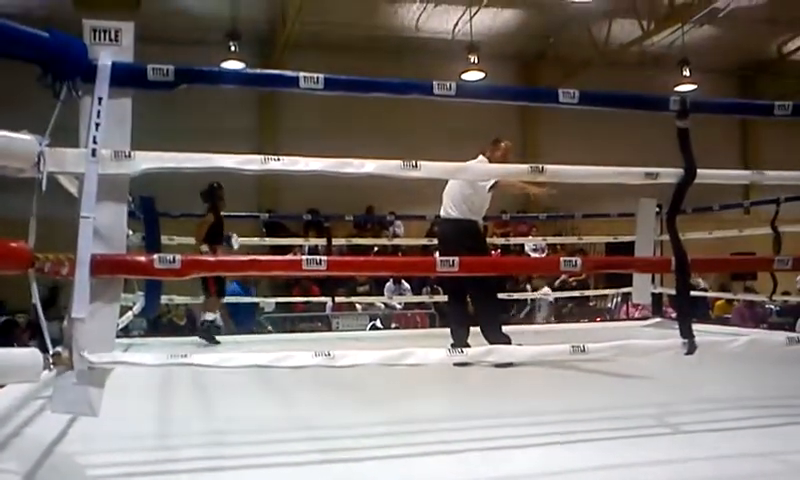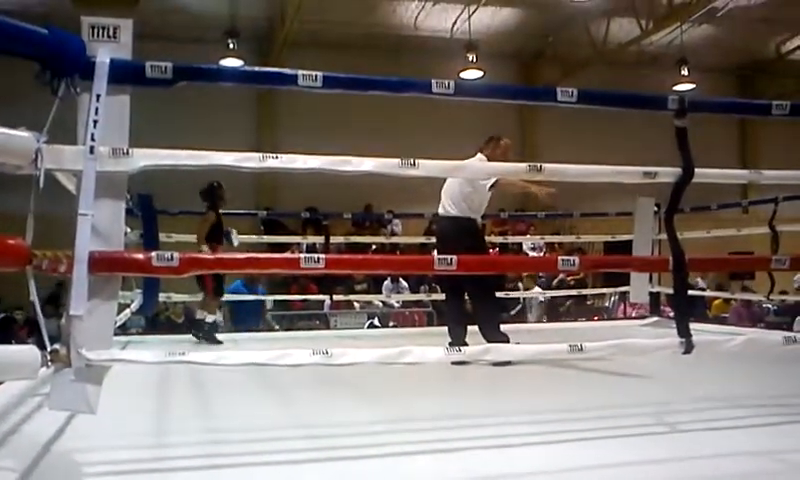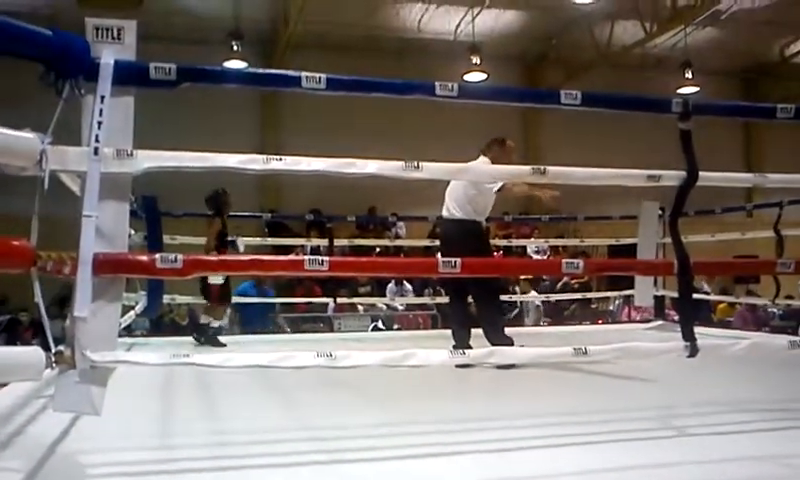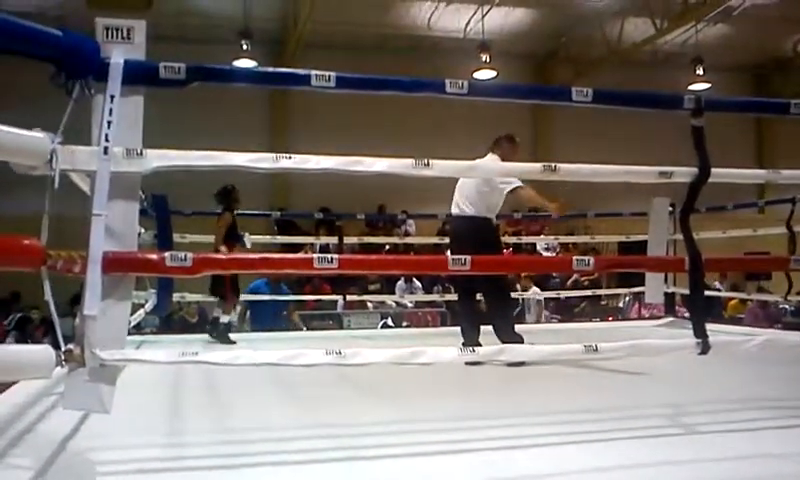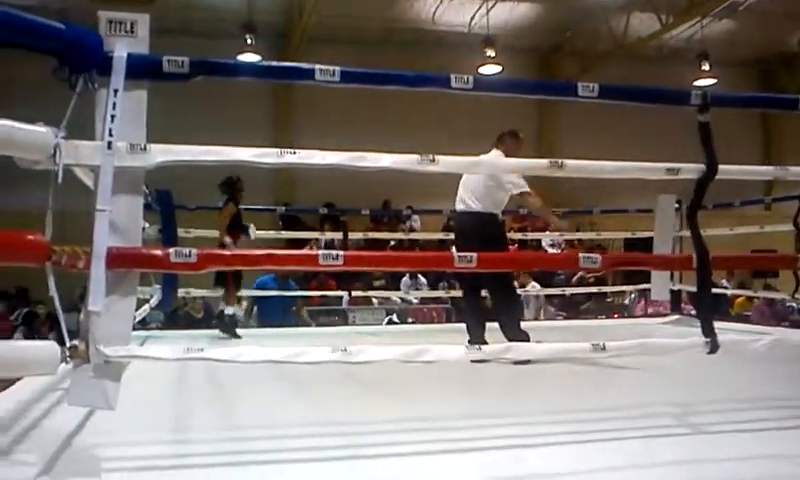
dt=0.1s
person 1, frame 1
right shoulder: (479, 167)
right elbow: (500, 183)
right wrist: (528, 188)
left hip: (448, 228)
right hip: (463, 229)
left knee: (455, 290)
right knee: (483, 288)
left ankle: (459, 344)
right ankle: (497, 342)
person 1, frame 2
left shoulder: (470, 166)
right shoulder: (479, 165)
right elbow: (501, 181)
right wrist: (530, 187)
left hip: (446, 226)
right hip: (462, 227)
left knee: (453, 288)
right knee: (481, 286)
left ankle: (457, 341)
right ankle: (495, 340)
person 1, frame 3
left shoulder: (470, 168)
right shoulder: (485, 169)
right elbow: (506, 187)
right wrist: (537, 191)
left hip: (449, 228)
right hip: (468, 230)
left knee: (457, 291)
right knee: (486, 289)
left ankle: (462, 344)
right ankle: (500, 343)
person 1, frame 4
left shoulder: (478, 165)
right shoulder: (496, 167)
right elbow: (519, 191)
right wrist: (546, 204)
left hip: (459, 225)
right hip: (478, 226)
left knee: (465, 288)
right knee: (495, 287)
left ankle: (470, 342)
right ankle: (510, 341)
person 1, frame 5
left shoulder: (478, 162)
right elbow: (526, 196)
right wrist: (551, 218)
left hip: (462, 221)
right hip: (484, 223)
left knee: (470, 284)
right knee: (501, 284)
left ankle: (476, 339)
right ankle: (515, 337)
person 2, frame 1
left shoulder: (217, 215)
right shoulder: (211, 215)
right elbow: (198, 237)
left wrist: (226, 238)
right wrist: (207, 252)
left knee: (212, 295)
right knee: (216, 295)
left ankle: (205, 328)
right ankle: (206, 329)
person 2, frame 2
left shoulder: (215, 213)
right shoulder: (211, 213)
right elbow: (201, 237)
left wrist: (225, 235)
right wrist: (207, 253)
left knee: (211, 295)
right knee: (214, 295)
left ankle: (198, 327)
right ankle: (207, 331)
person 2, frame 3
left shoulder: (221, 220)
right shoulder: (217, 220)
right elbow: (209, 246)
left wrist: (230, 243)
left knee: (215, 302)
right knee: (221, 303)
left ankle: (200, 331)
right ankle: (210, 335)
person 2, frame 4
left shoulder: (230, 215)
right shoulder: (227, 215)
right elbow: (218, 238)
left wrist: (240, 238)
right wrist: (226, 255)
left knee: (225, 297)
right knee: (230, 296)
left ankle: (215, 326)
right ankle: (221, 330)
person 2, frame 5
left shoulder: (233, 206)
right shoulder: (230, 205)
right elbow: (221, 228)
left wrist: (245, 229)
right wrist: (229, 244)
left hip: (230, 251)
right hip: (227, 251)
left knee: (232, 287)
right knee: (232, 287)
left ankle: (223, 319)
right ankle: (227, 322)
